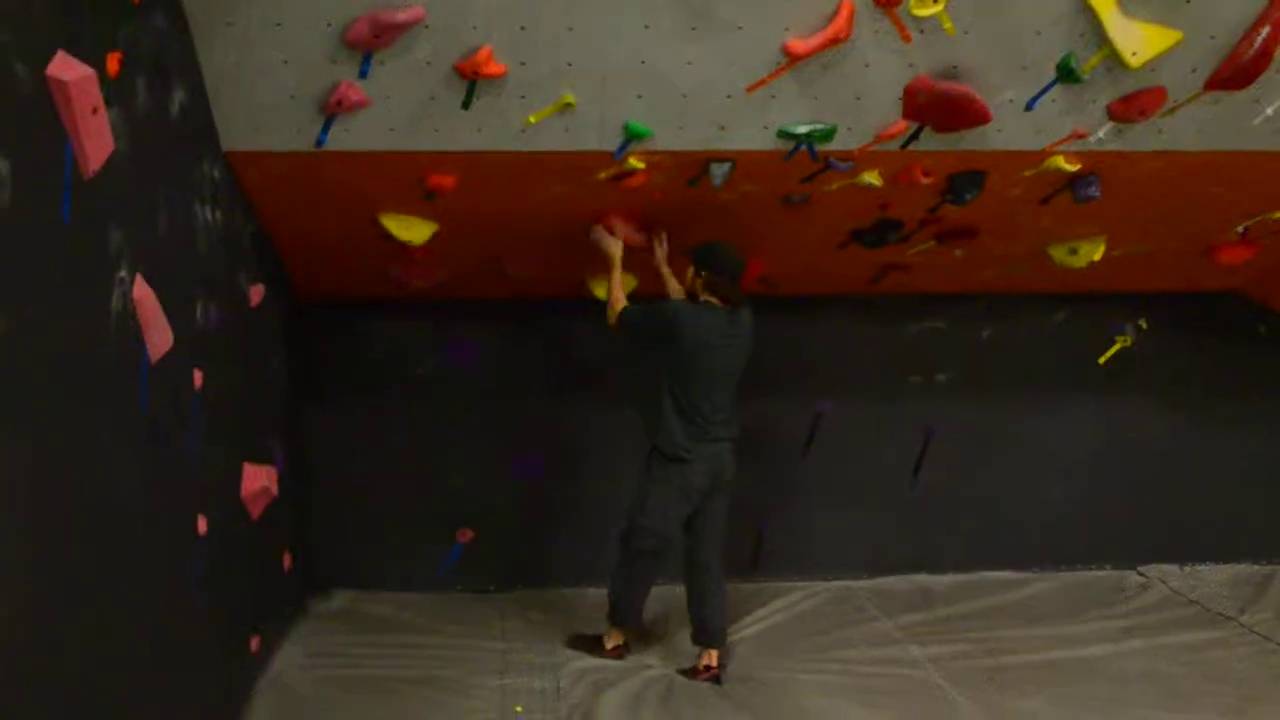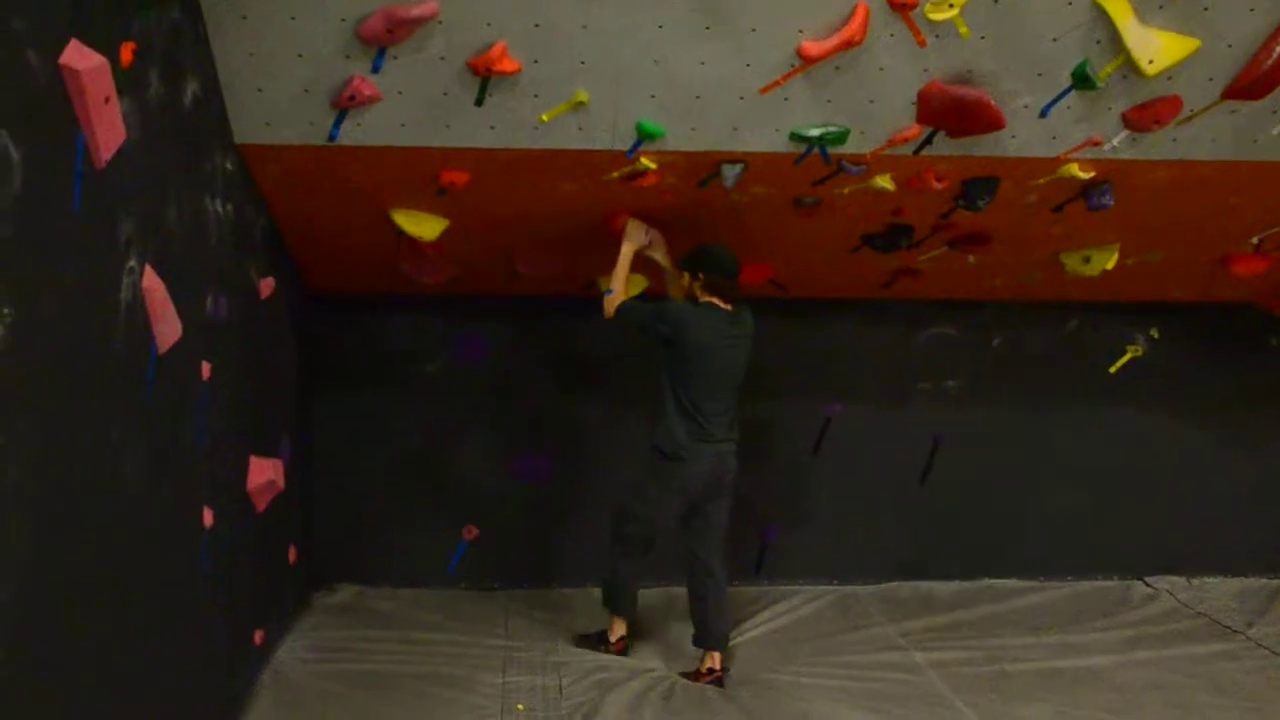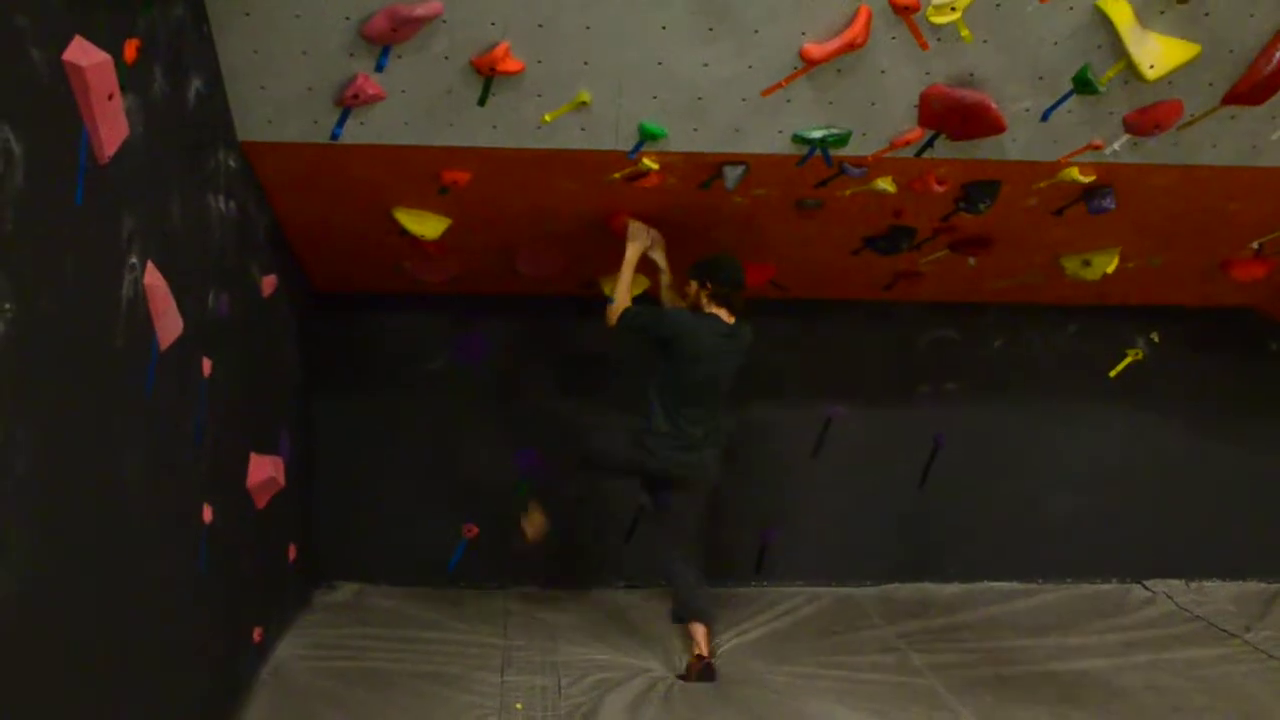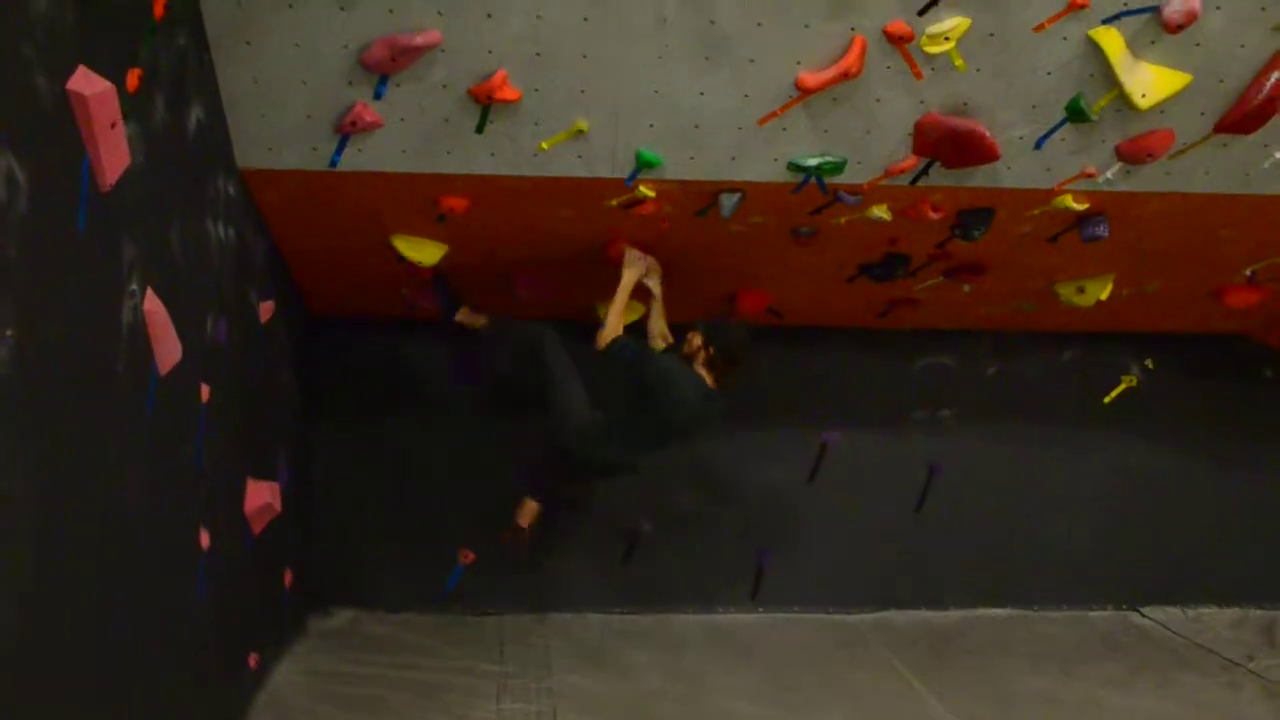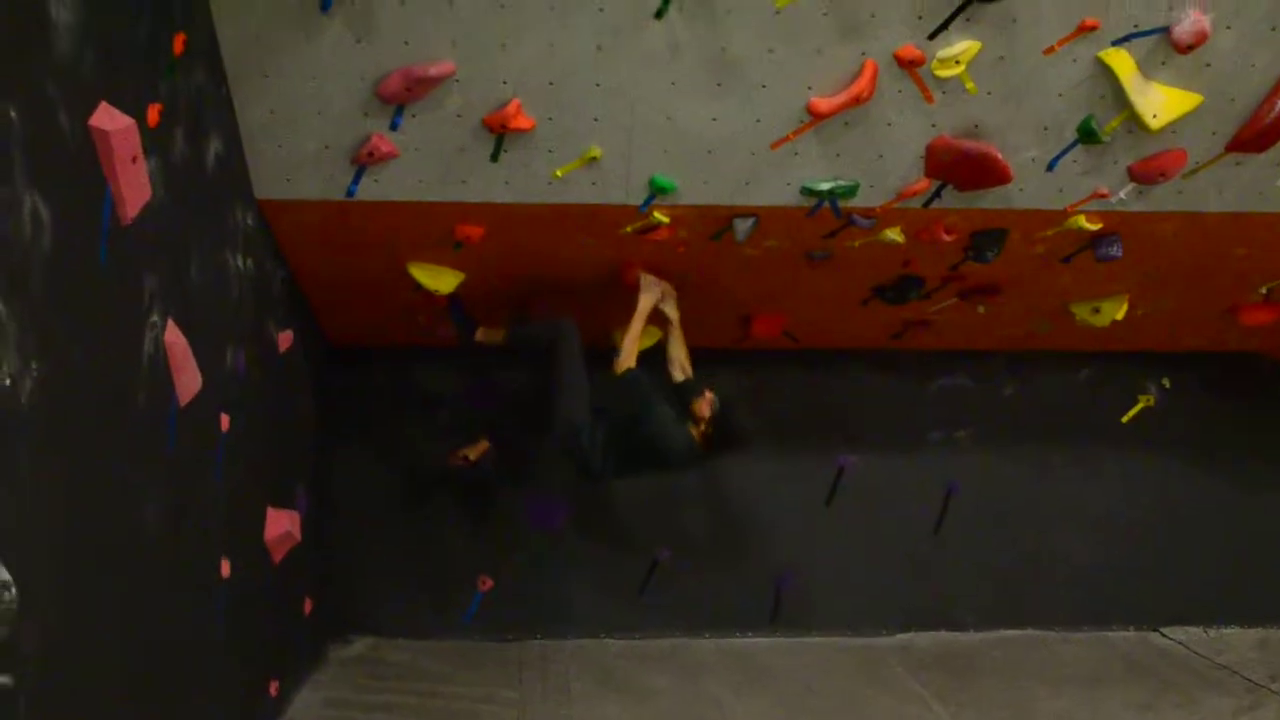
dt=0.5s
person 1, frame 1
left shoulder: (679, 318)
right shoulder: (741, 320)
left elbow: (618, 316)
left wrist: (615, 257)
right wrist: (662, 268)
left hip: (680, 462)
right hip: (720, 459)
left knee: (642, 549)
right knee: (707, 558)
left ankle: (616, 637)
right ankle: (711, 658)
person 1, frame 2
left shoulder: (681, 320)
right shoulder: (741, 322)
left elbow: (613, 307)
left wrist: (628, 249)
right wrist: (662, 260)
left hip: (680, 461)
right hip: (722, 460)
left knee: (628, 535)
right knee: (708, 559)
left ankle: (617, 632)
right ankle: (713, 662)
person 1, frame 3
left shoulder: (684, 328)
right shoulder: (741, 336)
left elbow: (617, 315)
left wrist: (634, 254)
right wrist: (662, 261)
left hip: (663, 455)
right hip: (703, 463)
right knee: (682, 552)
left ankle: (541, 521)
right ankle: (702, 653)
person 1, frame 4
left shoulder: (670, 374)
right shoulder: (711, 403)
left elbow: (605, 339)
right elbow: (661, 342)
left wrist: (629, 279)
right wrist: (655, 292)
left hip: (591, 437)
right hip: (611, 456)
left knee: (543, 339)
right knee: (567, 450)
left ankle: (463, 315)
right ankle: (523, 524)
person 1, frame 5
left shoulder: (666, 432)
right shoulder: (692, 438)
left elbow: (621, 367)
right elbow: (679, 370)
left wrist: (644, 305)
right wrist: (673, 316)
left hip: (581, 438)
right hip: (594, 444)
left knee: (563, 331)
left ankle: (478, 334)
right ankle: (482, 447)
